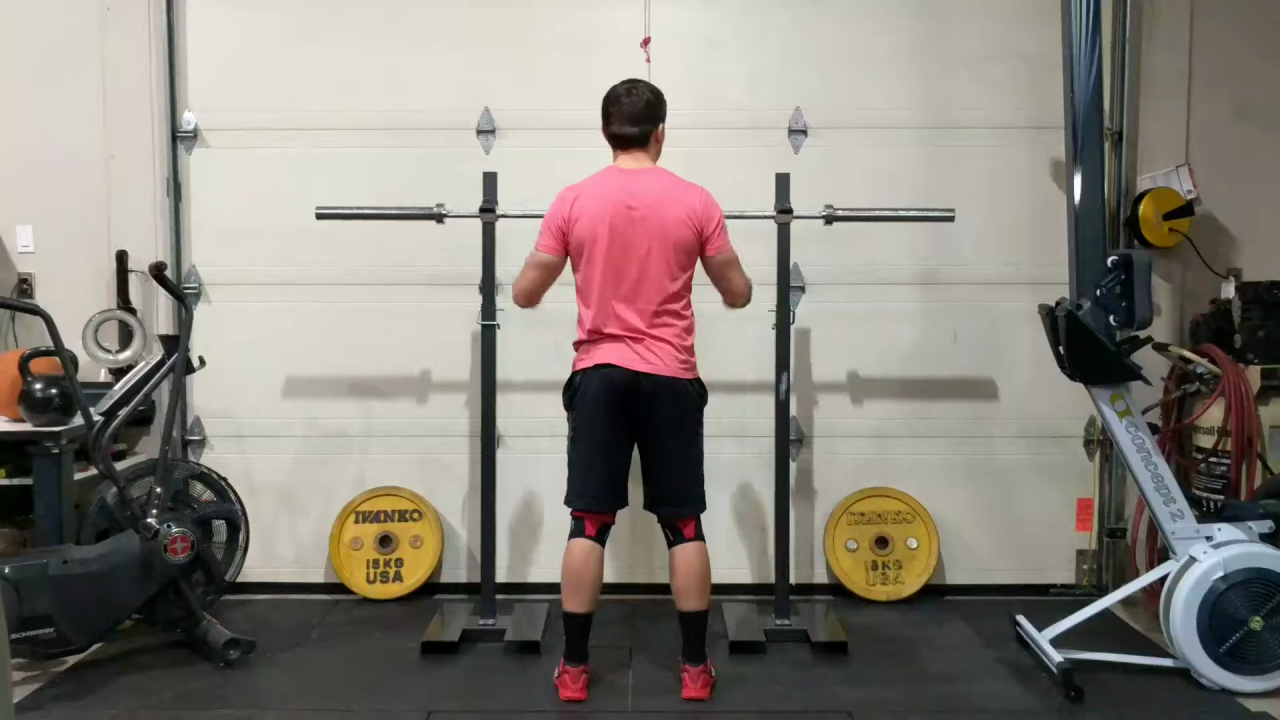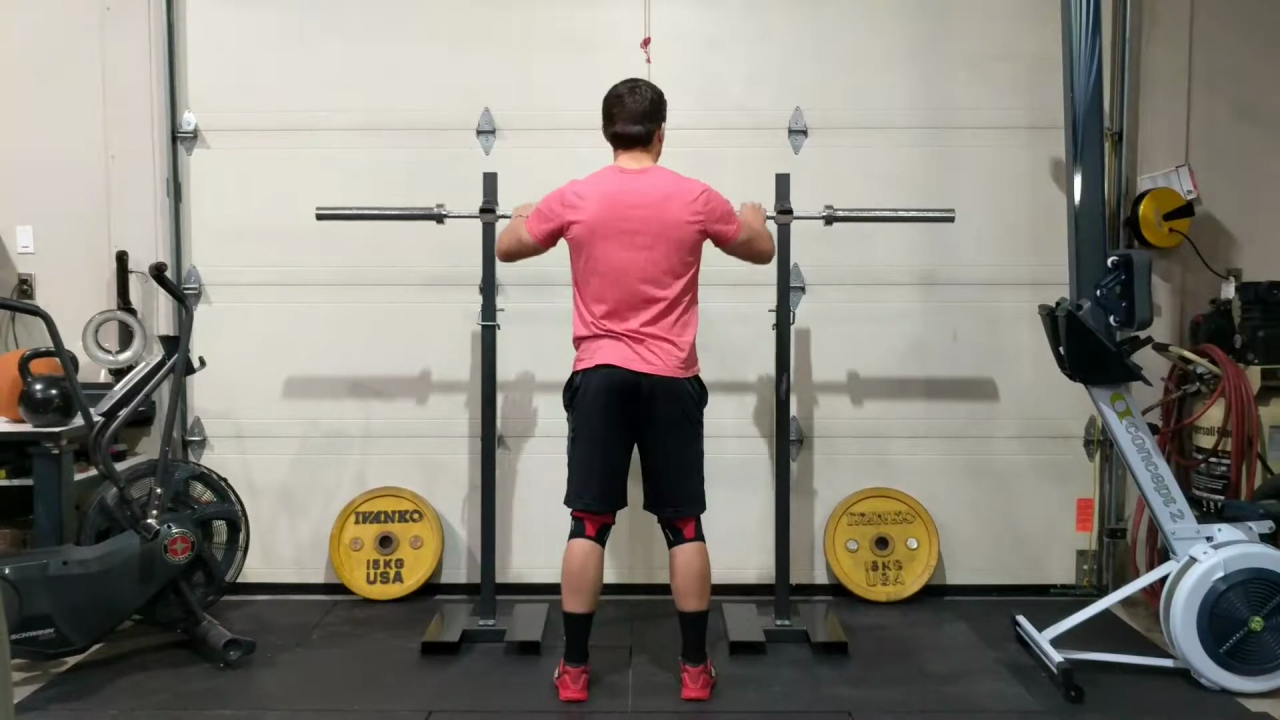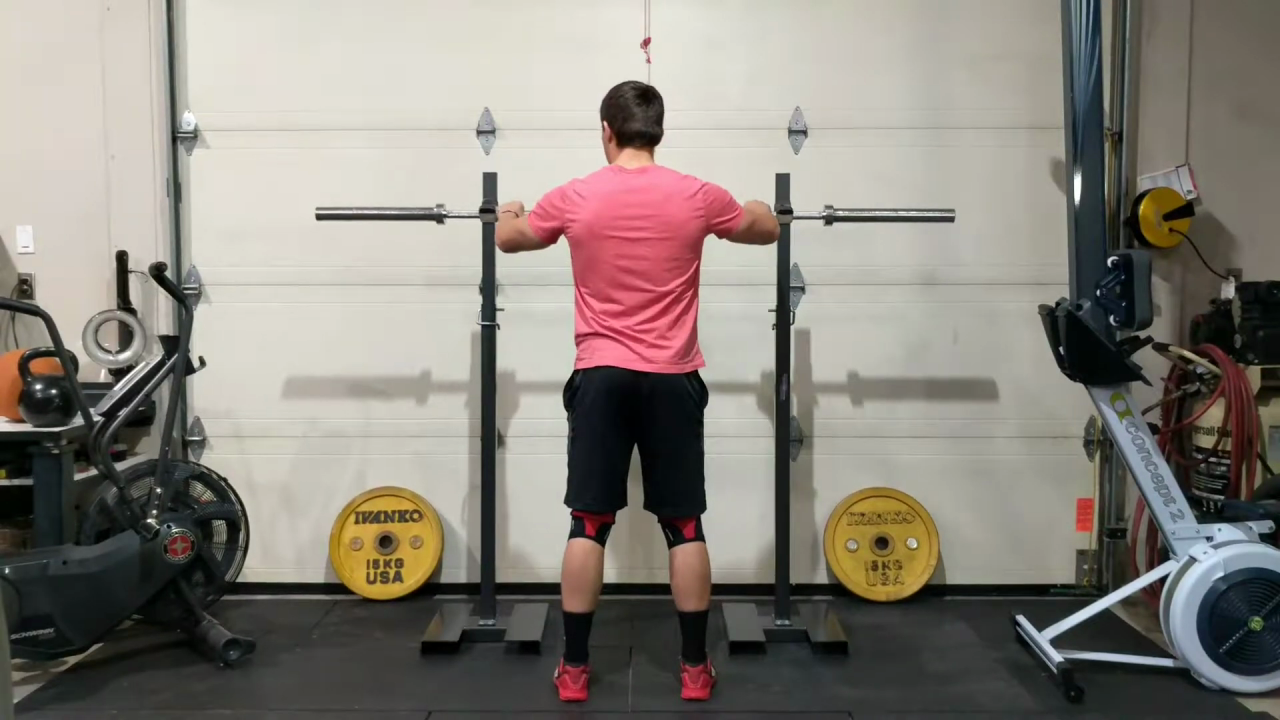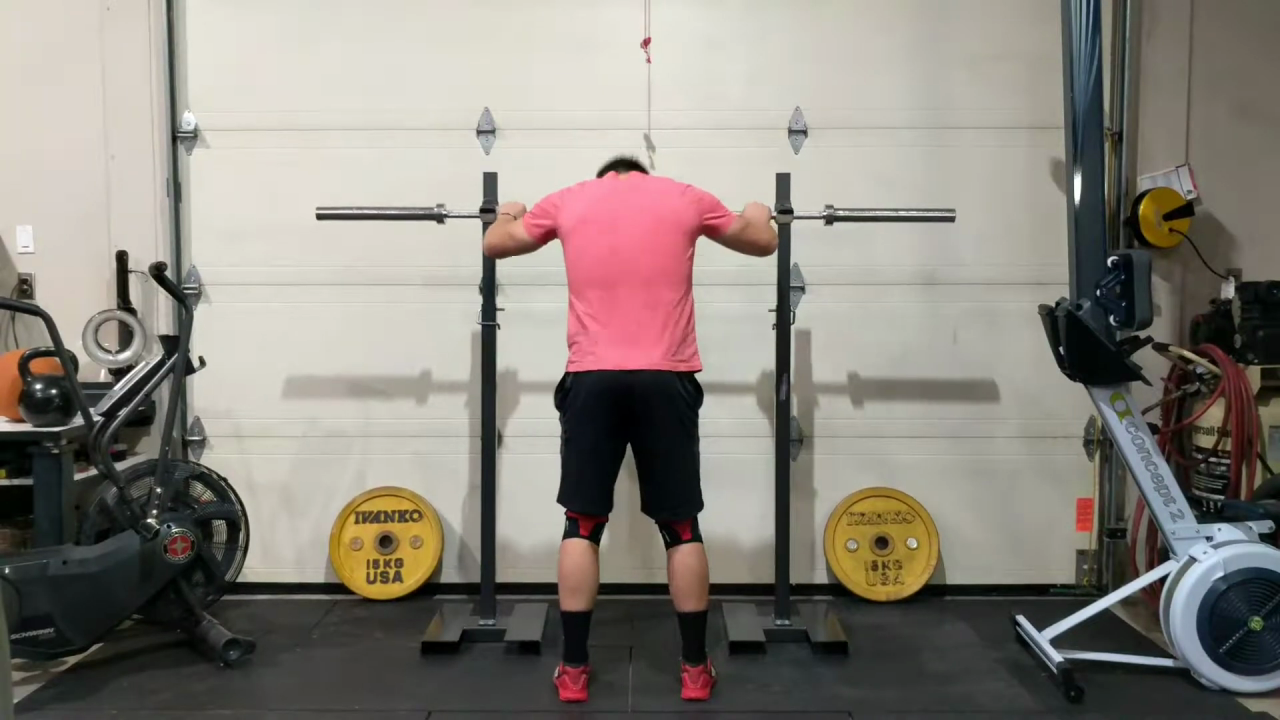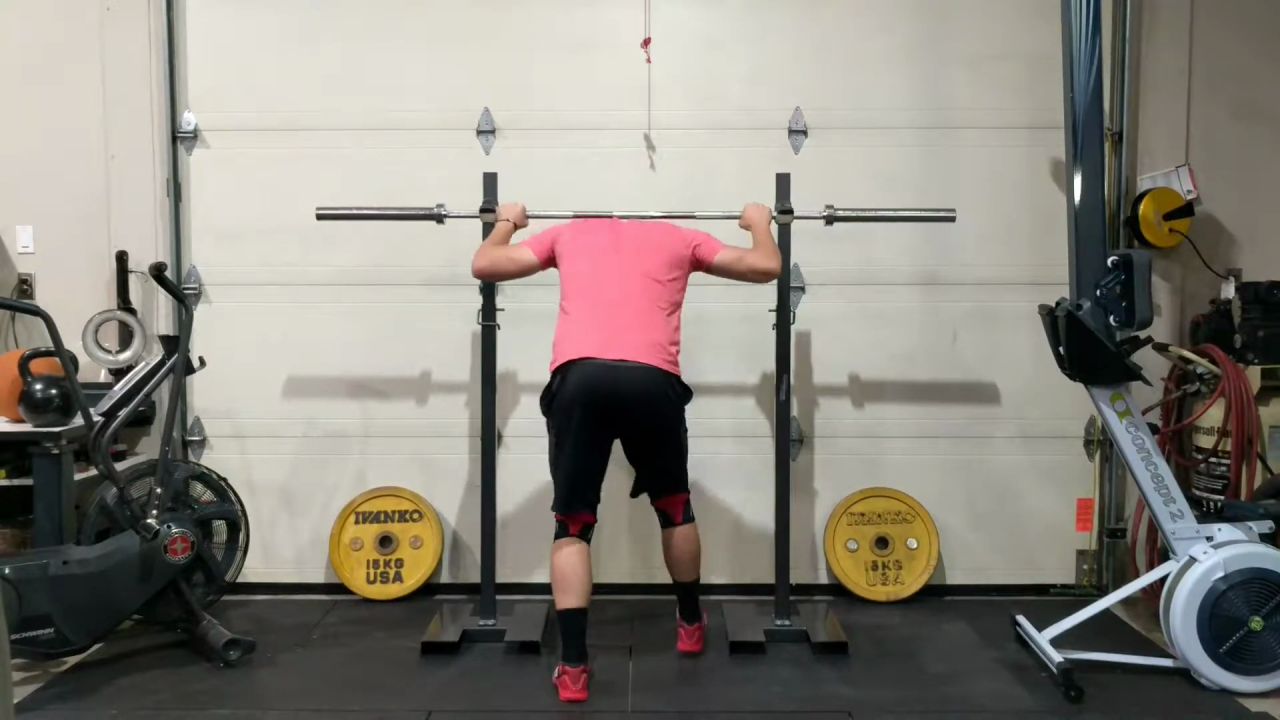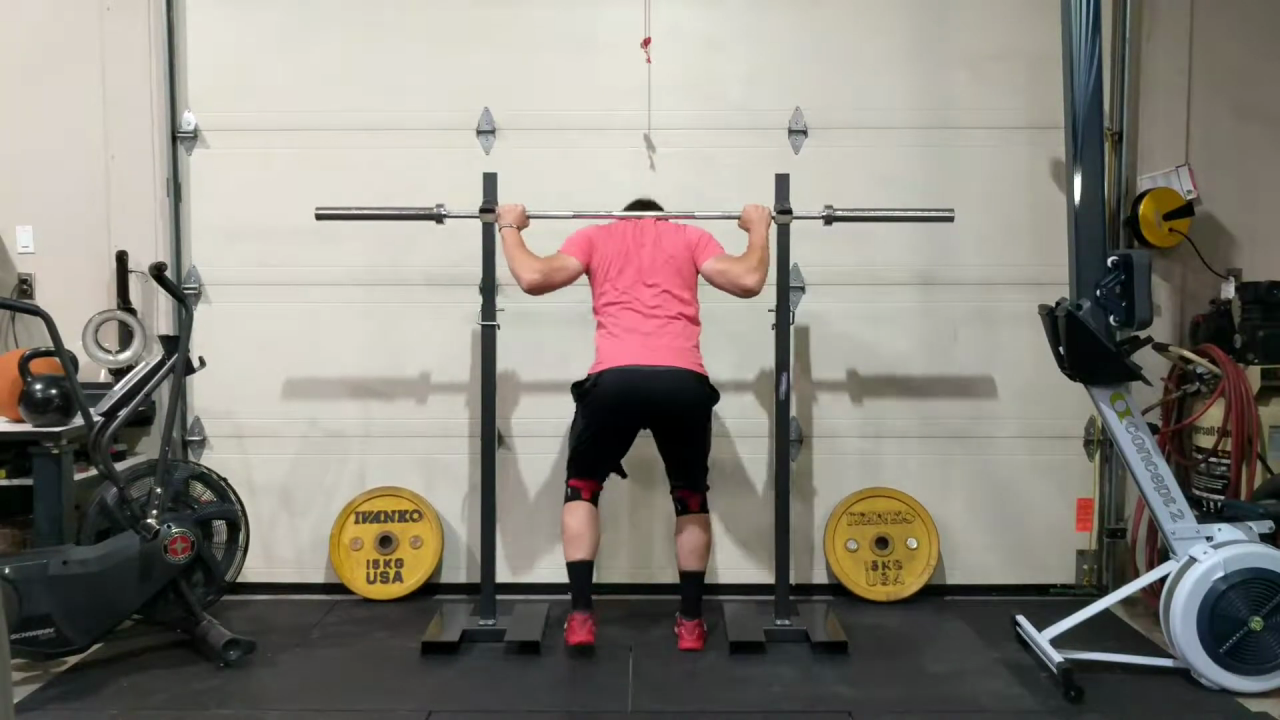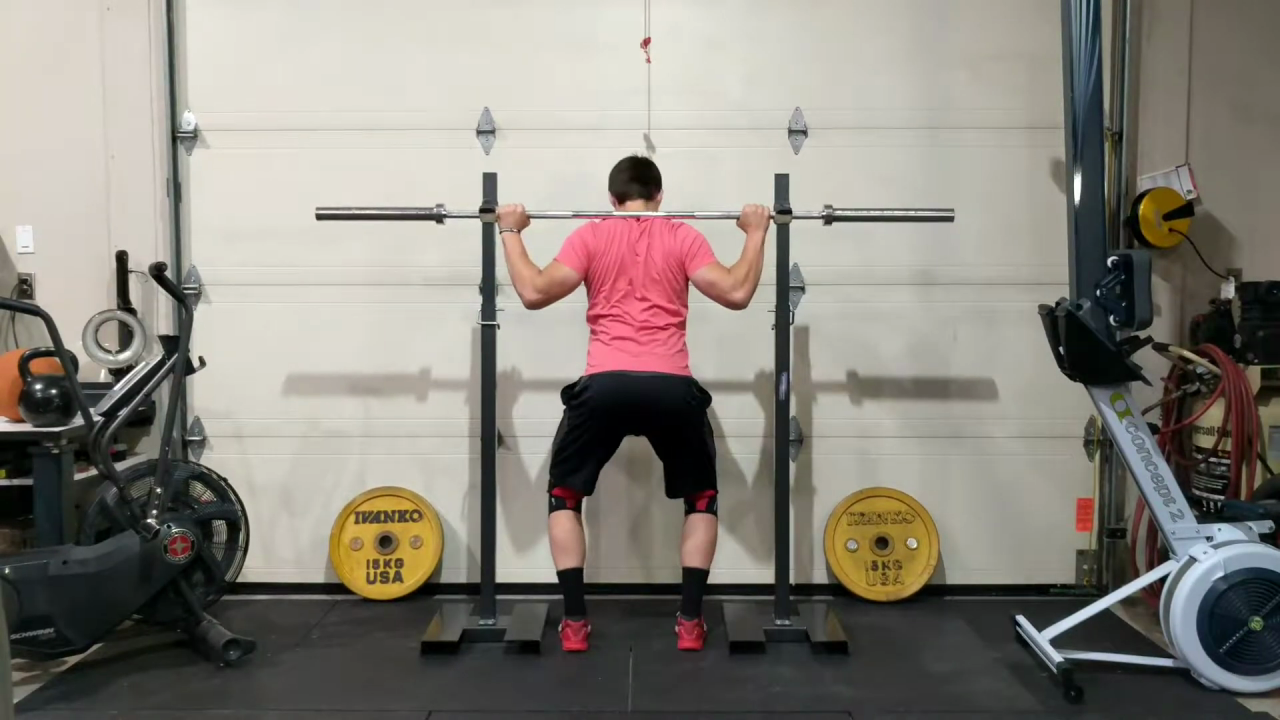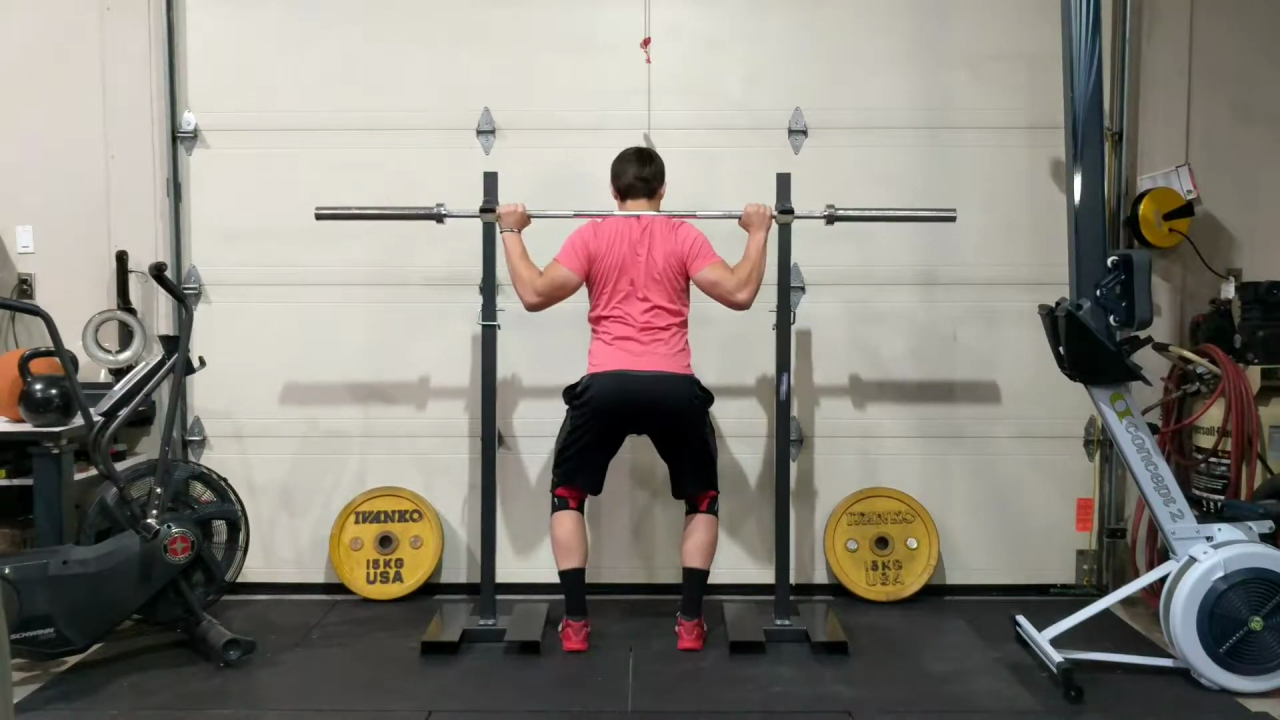
dt=0.4s
person 1, frame 1
left shoulder: (573, 201)
right shoulder: (695, 202)
left elbow: (524, 293)
right elbow: (738, 294)
left wrist: (541, 275)
right wrist: (730, 278)
left hip: (599, 377)
right hip: (672, 380)
left knee: (589, 525)
right knee: (684, 526)
left ankle: (574, 668)
right ankle: (695, 668)
person 1, frame 2
left shoulder: (574, 199)
right shoulder: (695, 199)
left elbow: (508, 248)
right elbow: (761, 249)
left wrist: (523, 214)
right wrist: (753, 216)
left hip: (599, 377)
right hip: (671, 380)
left knee: (588, 525)
right knee: (684, 526)
left ankle: (574, 668)
right ankle: (695, 668)
person 1, frame 3
left shoulder: (574, 198)
right shoulder: (697, 196)
left elbow: (507, 239)
right elbow: (767, 231)
left wrist: (509, 212)
right wrist: (757, 208)
left hip: (600, 378)
right hip: (672, 381)
left knee: (588, 524)
right knee: (684, 526)
left ankle: (573, 668)
right ankle: (695, 668)
person 1, frame 4
left shoulder: (570, 199)
right shoulder: (685, 198)
left elbow: (495, 244)
right elbow: (762, 242)
left wrist: (507, 216)
right wrist: (757, 216)
left hip: (591, 379)
right hip: (667, 379)
left knee: (582, 526)
right knee: (681, 527)
left ankle: (573, 669)
right ankle: (694, 668)
person 1, frame 5
left shoulder: (570, 232)
right shoulder: (678, 237)
left elbow: (483, 265)
right elbow: (767, 266)
left wrist: (506, 222)
right wrist: (759, 225)
left hip: (578, 378)
right hip: (653, 379)
left knee: (572, 523)
right knee: (673, 506)
left ankle: (573, 667)
right ankle: (690, 624)
person 1, frame 6
left shoulder: (595, 237)
right shoulder: (689, 236)
left elbow: (533, 278)
right elbow: (749, 281)
left wrist: (509, 227)
right wrist: (758, 228)
left hip: (615, 379)
right hip: (683, 381)
left knee: (581, 488)
right knee: (691, 498)
left ankle: (581, 615)
right ankle: (690, 622)
person 1, frame 7
left shoulder: (590, 236)
right shoulder: (683, 236)
left elbow: (533, 292)
right elbow: (737, 293)
left wrist: (510, 231)
right wrist: (756, 232)
left hip: (604, 386)
right hip: (671, 387)
left knee: (563, 495)
right knee: (701, 497)
left ankle: (574, 622)
right ankle: (690, 621)
person 1, frame 8
left shoulder: (590, 236)
right shoulder: (684, 236)
left elbow: (534, 294)
right elbow: (739, 293)
left wrist: (511, 233)
right wrist: (758, 233)
left hip: (606, 385)
right hip: (673, 387)
left knee: (567, 496)
right knee: (702, 500)
left ankle: (575, 622)
right ankle: (690, 621)
